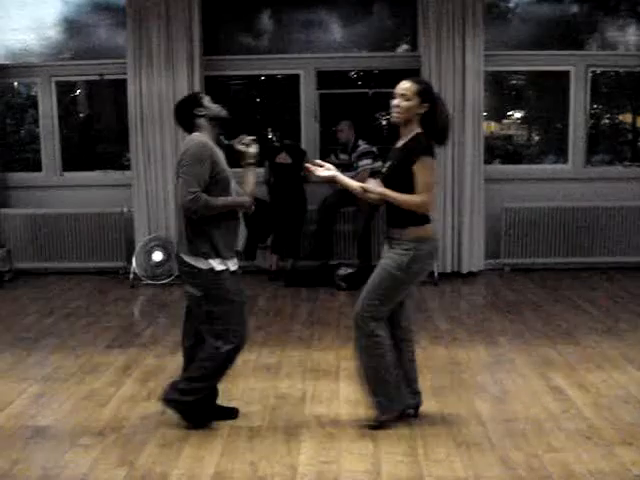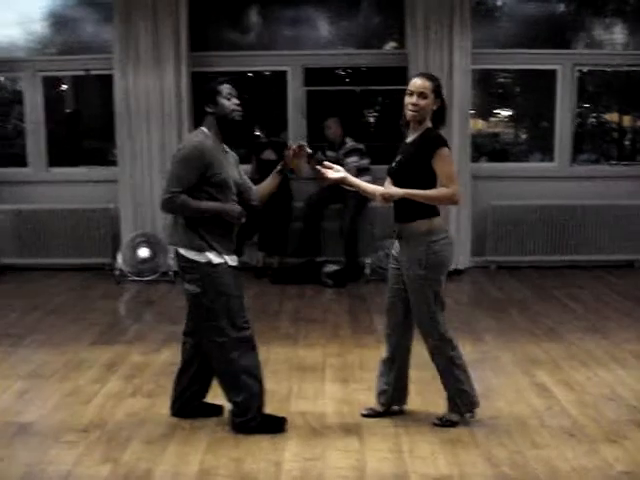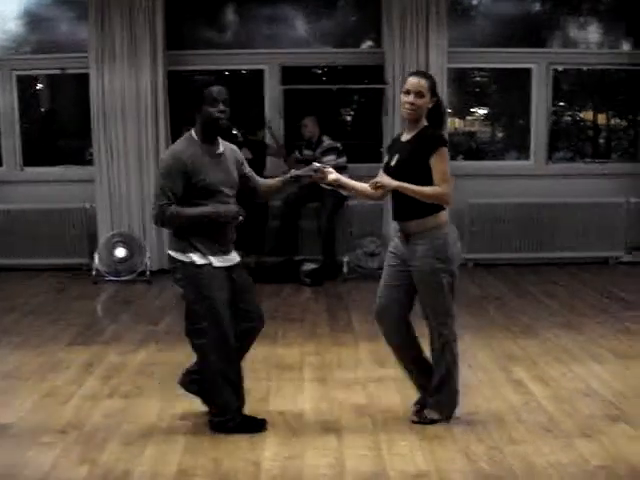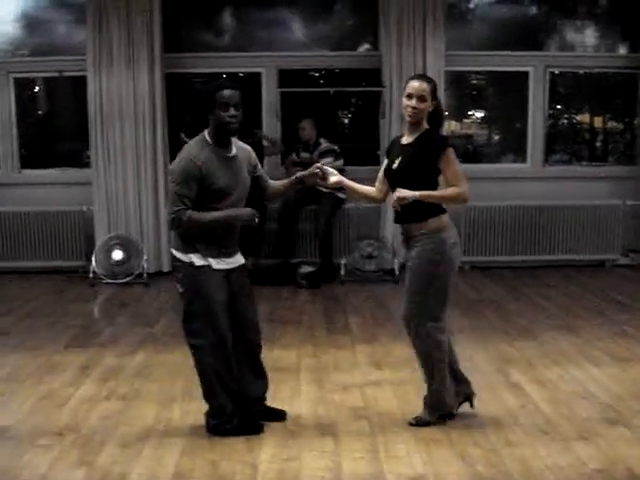
dt=0.3s
person 1, frame 1
left shoulder: (420, 147)
right shoulder: (400, 145)
left elbow: (424, 203)
right elbow: (378, 196)
left wrist: (382, 189)
right wrist: (337, 176)
left hip: (413, 246)
right hip: (398, 244)
left knee: (367, 314)
right knee: (395, 322)
left ankle: (388, 405)
right ankle: (405, 402)
person 1, frame 2
left shoulder: (434, 142)
right shoulder: (407, 143)
left elbow: (452, 194)
right elbow: (389, 194)
left wrist: (403, 191)
right wrist: (347, 178)
left hip: (428, 242)
right hip: (405, 240)
left knee: (430, 323)
right knee: (398, 320)
left ankle: (463, 404)
right ankle: (391, 397)
person 1, frame 3
left shoulder: (433, 140)
right shoulder: (397, 142)
left elbow: (444, 195)
right elbow: (379, 192)
left wrist: (397, 184)
right wrist: (340, 180)
left hip: (433, 240)
right hip: (403, 239)
left knee: (439, 322)
right knee: (388, 314)
left ankle: (443, 403)
right ankle: (427, 386)
person 1, frame 4
left shoulder: (436, 143)
right shoulder: (395, 145)
left elbow: (462, 193)
right elbow: (378, 194)
left wrist: (417, 194)
right wrist: (342, 182)
left hip: (434, 240)
right hip: (413, 240)
left knee: (420, 321)
right knee: (428, 321)
left ankle: (440, 400)
right ankle: (457, 391)
person 2, frame 1
left shoulder: (211, 150)
right shoulder: (199, 147)
left elbow: (243, 198)
right elbow: (191, 203)
left wrist: (250, 161)
right wrist: (236, 202)
left hip: (210, 259)
right hip: (208, 262)
left knee: (203, 335)
right knee: (228, 335)
left ankle: (200, 400)
right ankle: (184, 395)
person 2, frame 2
left shoulder: (227, 154)
right shoulder: (195, 148)
left elbow: (253, 197)
right elbow: (170, 201)
left wrist: (283, 169)
right wrist: (220, 208)
left hip: (220, 255)
right hip: (203, 258)
left knee: (202, 334)
right knee: (233, 335)
left ankle: (187, 400)
right ankle: (247, 414)
person 2, frame 3
left shoulder: (231, 152)
right shoulder: (179, 157)
left elbow: (257, 185)
right elbow: (162, 214)
left wrist: (293, 177)
right wrist: (213, 211)
left hip: (225, 255)
right hip: (196, 260)
left knee: (250, 320)
right knee: (217, 336)
left ankle: (199, 379)
right ankle: (226, 415)
person 2, frame 4
left shoulder: (244, 152)
right shoulder: (191, 161)
left elbow: (268, 190)
right elbow: (178, 218)
left wrist: (299, 180)
right wrist: (230, 215)
left hip: (230, 259)
right hip: (199, 263)
left knee: (247, 334)
right knee: (213, 341)
left ankle: (251, 402)
right ankle: (224, 417)
person 3, frame 1
left shoulder: (364, 150)
right shoulder: (343, 151)
left elbow: (363, 178)
right elbow: (327, 164)
right hip: (352, 190)
left knee: (361, 226)
right knee: (326, 206)
left ankle: (364, 269)
right ankle: (322, 254)
person 3, frame 2
left shoulder: (351, 147)
right shoulder: (330, 147)
left elbow: (350, 174)
right elbow: (315, 161)
left wrist: (330, 181)
left hip: (358, 190)
right hip: (341, 187)
left knee: (348, 222)
right knee: (312, 202)
left ankle: (352, 266)
right ankle: (309, 250)
person 3, frame 3
left shoulder: (328, 146)
right shoulder: (307, 146)
right elbow: (291, 160)
left hip: (335, 189)
right hip: (318, 186)
left knee: (325, 221)
right knee: (290, 201)
left ankle: (329, 265)
right ankle: (287, 249)
person 3, frame 4
left shoulder: (326, 148)
right shoulder: (304, 149)
right elbow: (288, 161)
right wrist: (293, 171)
left hip: (333, 192)
right hip: (315, 188)
left knee: (323, 224)
right knee: (288, 204)
left ankle: (326, 267)
right ankle: (285, 252)
person 4, frame 1
left shoulder: (272, 153)
right shoulder: (299, 152)
left elbow: (268, 179)
right elbow: (306, 176)
left wrist: (272, 196)
left hip: (278, 197)
right hip: (296, 197)
left knee: (278, 231)
right knee: (293, 232)
left ankle: (275, 267)
right ankle: (288, 267)
person 4, frame 2
left shoulder: (259, 150)
right shoulder: (284, 148)
left elbow: (253, 176)
right hip: (280, 196)
left knee: (265, 230)
right knee: (278, 230)
right ankle: (275, 264)
person 4, frame 3
left shoulder: (237, 148)
right shoulder: (262, 146)
right elbow: (281, 152)
right wrist: (271, 131)
left hip: (241, 194)
right hip: (257, 193)
left knee: (243, 228)
right knee: (257, 228)
person 4, frame 4
right shoulder: (258, 150)
right elbow: (280, 148)
right wrist: (263, 136)
right hip: (255, 196)
right knee: (254, 232)
right ankle: (249, 265)
